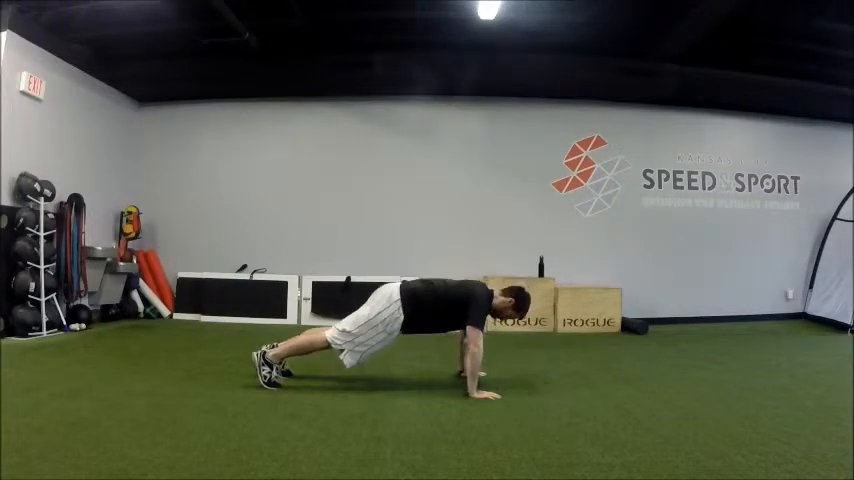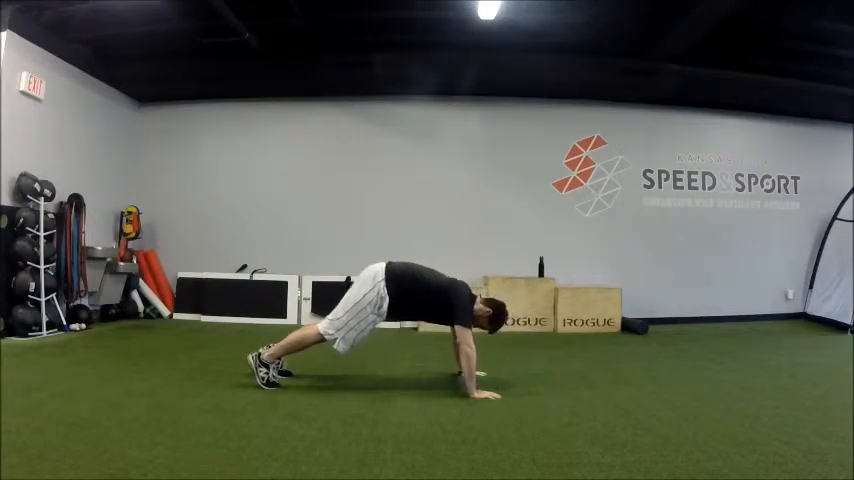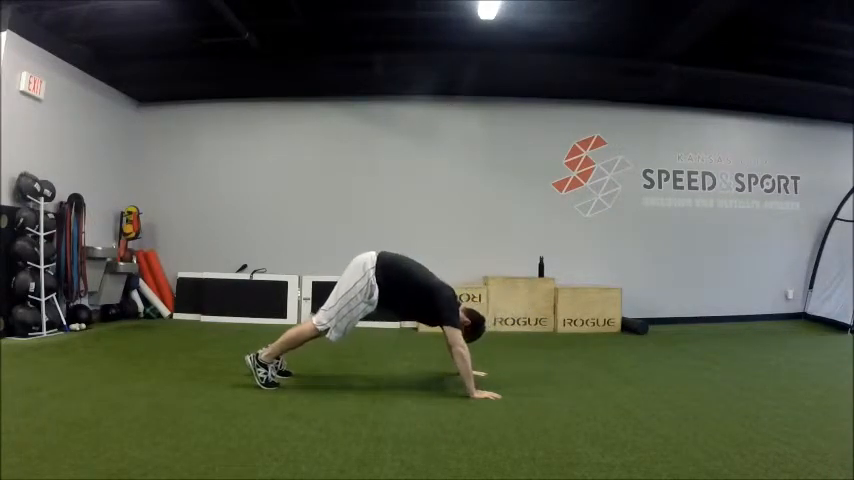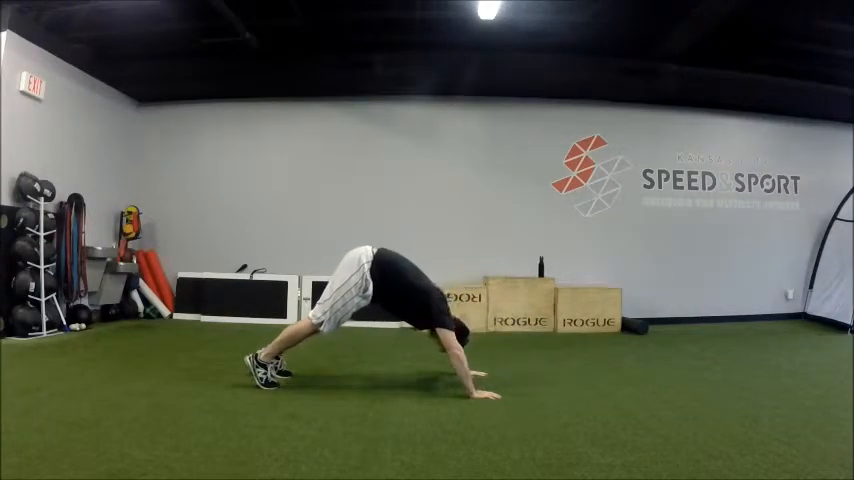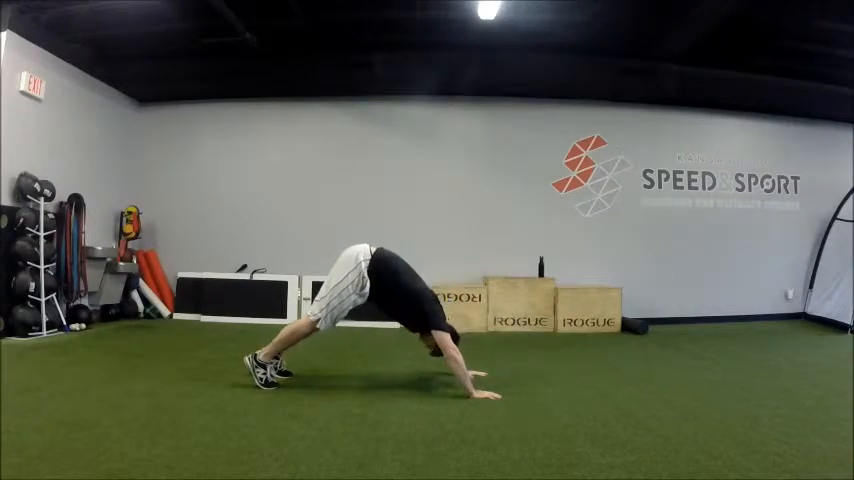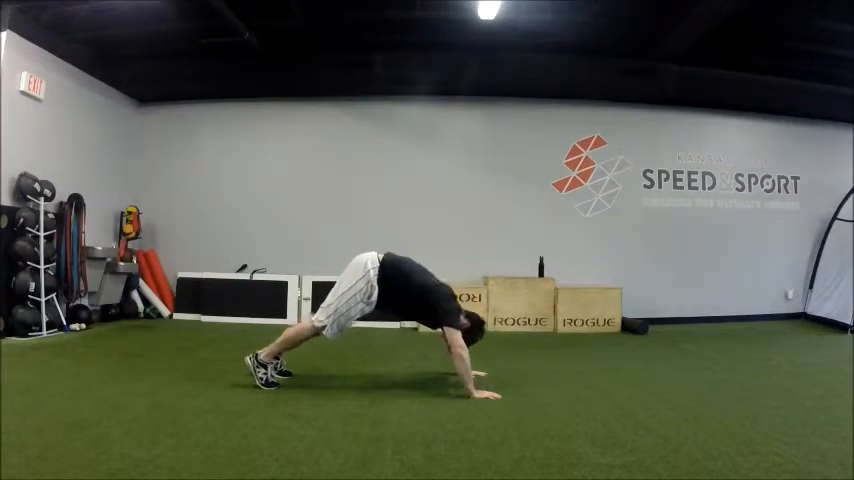
dt=0.5s
person 1, frame 1
left shoulder: (476, 296)
right shoulder: (481, 298)
left elbow: (465, 337)
right elbow: (475, 346)
left wrist: (464, 369)
right wrist: (473, 390)
left hip: (396, 300)
right hip: (395, 306)
left knee: (337, 334)
right knee: (336, 338)
left ankle: (276, 350)
right ankle: (270, 357)
person 1, frame 2
left shoulder: (458, 298)
right shoulder: (463, 299)
left elbow: (457, 340)
right elbow: (466, 346)
left wrist: (463, 369)
right wrist: (473, 391)
left hip: (383, 283)
right hip: (381, 287)
left knee: (328, 329)
right knee: (328, 331)
left ankle: (273, 353)
right ankle: (266, 358)
person 1, frame 3
left shoulder: (443, 301)
right shoulder: (446, 302)
left elbow: (453, 346)
right elbow: (459, 347)
left wrist: (465, 370)
right wrist: (473, 391)
left hip: (373, 272)
right hip: (370, 274)
left knee: (324, 323)
right knee: (323, 324)
left ankle: (273, 356)
right ankle: (263, 359)
person 1, frame 4
left shoulder: (433, 305)
right shoulder: (436, 306)
left elbow: (451, 350)
right elbow: (454, 349)
left wrist: (464, 370)
right wrist: (473, 391)
left hip: (367, 266)
right hip: (365, 268)
left knee: (320, 321)
right knee: (319, 320)
left ankle: (272, 356)
right ankle: (263, 358)
person 1, frame 5
left shoulder: (425, 310)
right shoulder: (429, 309)
left elbow: (449, 352)
right elbow: (451, 351)
left wrist: (462, 371)
right wrist: (473, 392)
left hip: (364, 263)
right hip: (362, 265)
left knee: (319, 319)
right knee: (317, 318)
left ankle: (272, 357)
right ankle: (261, 359)
person 1, frame 6
left shoulder: (443, 303)
right shoulder: (447, 305)
left elbow: (456, 348)
right elbow: (458, 349)
left wrist: (465, 371)
right wrist: (472, 391)
left hip: (373, 271)
right hip: (371, 275)
left knee: (322, 324)
right knee: (321, 323)
left ankle: (273, 356)
right ankle: (263, 358)
